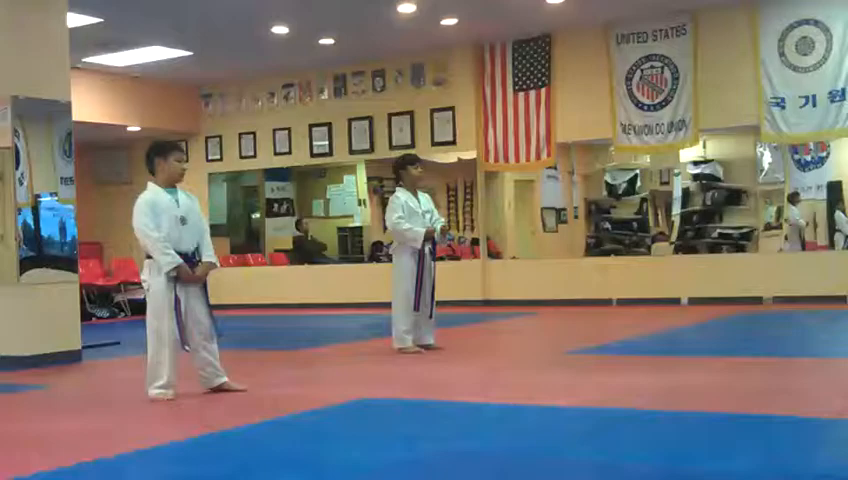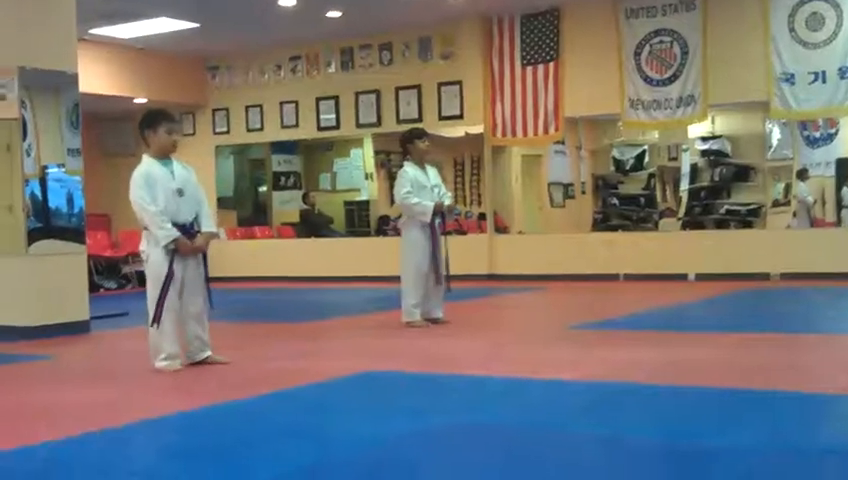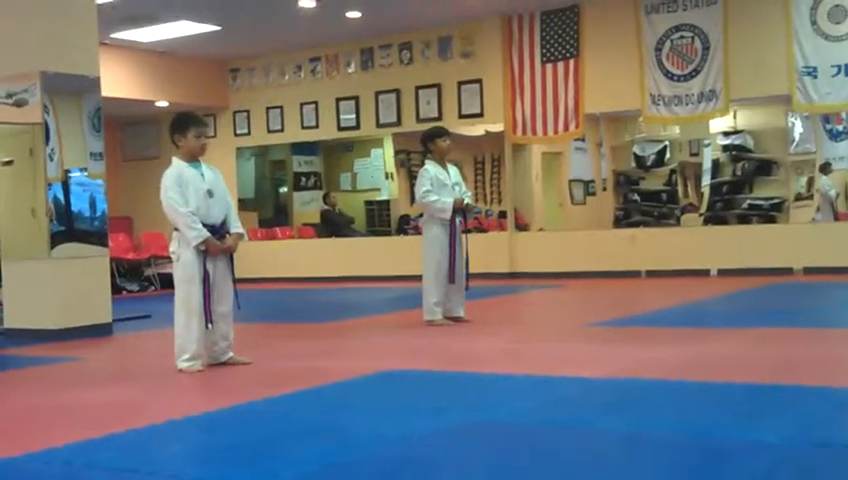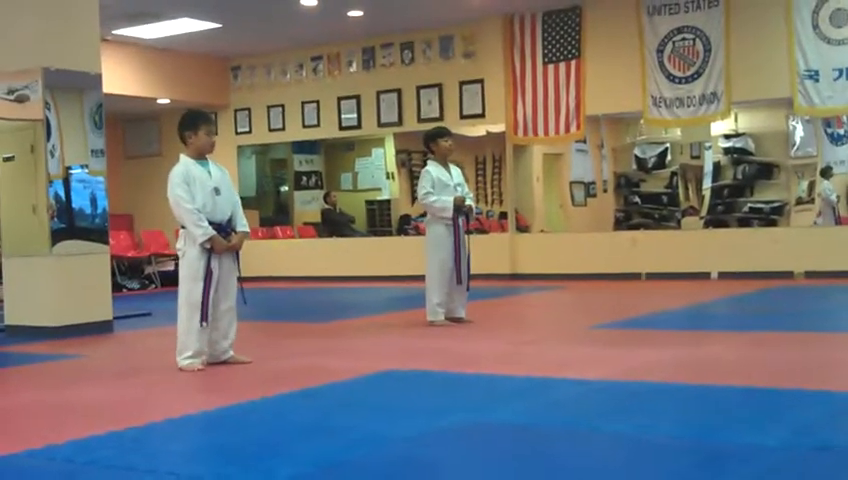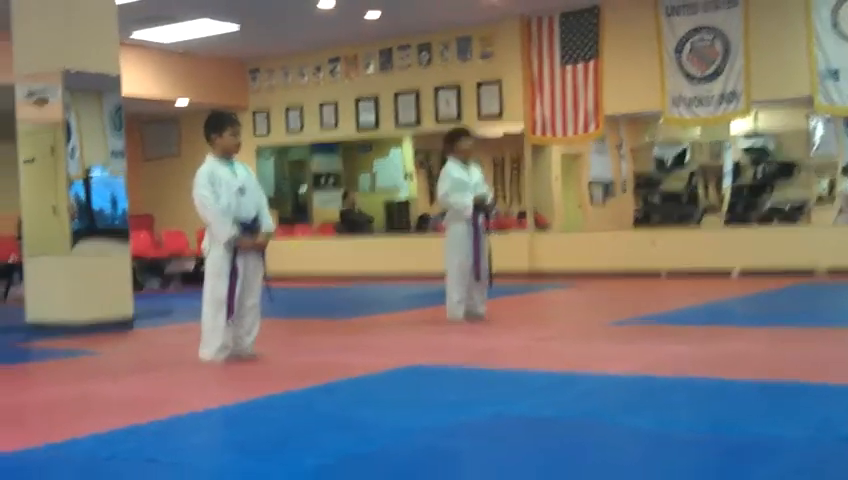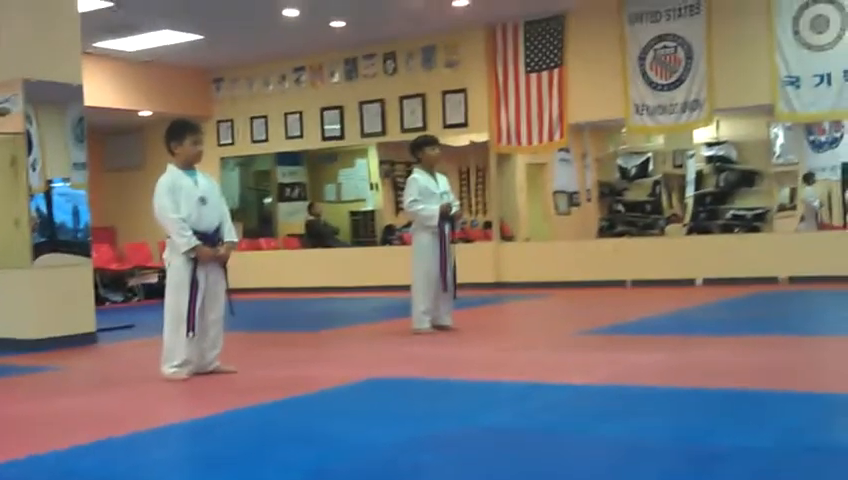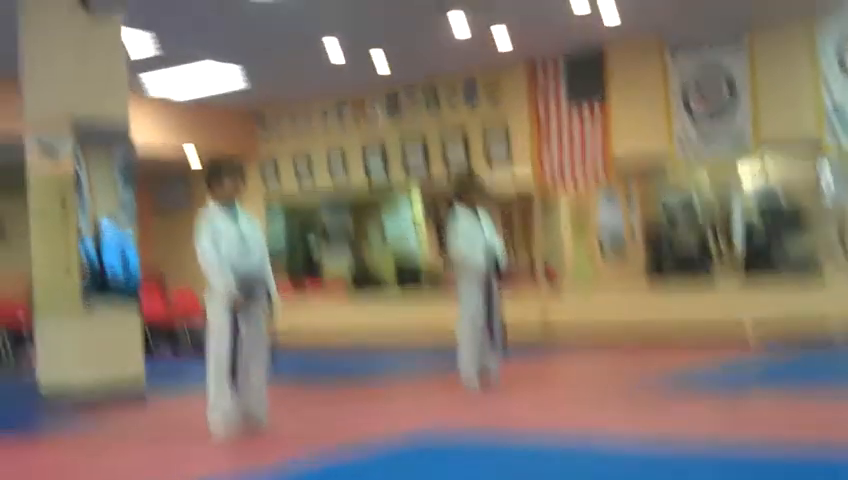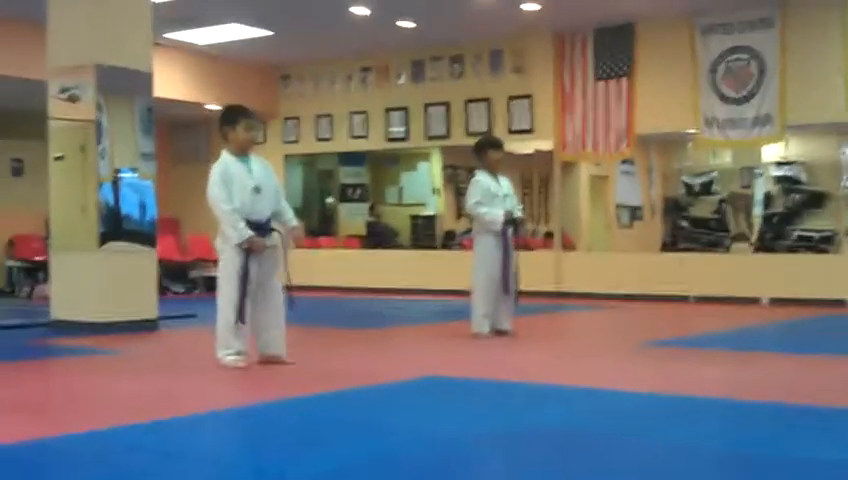
dt=0.5s
person 1, frame 1
left shoulder: (189, 200)
right shoulder: (147, 200)
left elbow: (203, 232)
right elbow: (152, 239)
left wrist: (206, 262)
right wrist: (178, 267)
left hip: (193, 271)
right hip: (163, 273)
left knee: (203, 328)
right knee: (163, 333)
left ankle: (215, 379)
right ankle: (161, 387)
person 1, frame 2
left shoulder: (185, 170)
right shoulder: (143, 173)
left elbow: (201, 202)
right elbow: (148, 212)
left wrist: (206, 233)
right wrist: (176, 240)
left hip: (192, 243)
right hip: (161, 246)
left knee: (196, 302)
right knee: (164, 305)
left ankle: (199, 352)
right ankle: (167, 358)
person 1, frame 3
left shoulder: (212, 172)
right shoulder: (173, 175)
left elbow: (227, 204)
right elbow: (179, 213)
left wrist: (235, 234)
right wrist: (206, 240)
left hip: (220, 243)
right hip: (191, 246)
left knee: (222, 302)
right knee: (191, 304)
left ankle: (221, 353)
right ankle: (189, 358)
person 1, frame 4
left shoulder: (219, 170)
right shoulder: (180, 172)
left elbow: (234, 202)
right elbow: (186, 210)
left wrist: (240, 232)
right wrist: (212, 238)
left hip: (226, 242)
right hip: (198, 244)
left knee: (225, 300)
right knee: (194, 301)
left ankle: (221, 351)
right ankle: (190, 356)
person 1, frame 5
left shoulder: (245, 171)
right shoulder: (207, 172)
left elbow: (260, 201)
right elbow: (210, 209)
left wrist: (265, 231)
right wrist: (235, 237)
left hip: (252, 241)
right hip: (223, 243)
left knee: (249, 297)
right knee: (219, 296)
left ankle: (242, 346)
right ankle: (214, 349)
person 1, frame 6
left shoulder: (208, 181)
right shoulder: (167, 182)
left elbow: (222, 213)
right elbow: (170, 219)
left wrist: (228, 243)
right wrist: (196, 247)
left hip: (214, 253)
right hip: (185, 255)
left knee: (213, 310)
right knee: (181, 310)
left ankle: (207, 361)
right ankle: (176, 365)
person 1, frame 7
left shoulder: (249, 221)
right shoulder: (209, 222)
left elbow: (263, 259)
right elbow: (211, 263)
left wrist: (269, 294)
right wrist: (234, 292)
left hip: (255, 299)
right hip: (226, 301)
left knee: (256, 359)
right knee: (224, 360)
left ankle: (254, 414)
right ankle: (223, 419)
person 1, frame 8
left shoulder: (263, 166)
right shoulder: (221, 169)
left elbow: (277, 199)
right elbow: (222, 208)
left wrist: (291, 224)
right wrist: (247, 238)
left hip: (267, 240)
right hip: (237, 243)
left knee: (271, 296)
right knee: (234, 298)
left ankle: (271, 350)
right ankle: (231, 352)
person 2, frame 1
left shoulder: (425, 198)
right shoulder: (398, 199)
left elbow: (436, 219)
right elbow: (395, 225)
left wrist: (440, 229)
right wrist: (422, 233)
left hip: (425, 253)
right hip: (406, 253)
left knee: (427, 297)
right knee: (406, 297)
left ankle: (424, 339)
right ankle: (404, 341)
person 2, frame 2
left shoulder: (433, 172)
right shoulder: (406, 173)
left elbow: (443, 193)
right elbow: (404, 199)
left wrist: (447, 205)
right wrist: (431, 207)
left hip: (432, 226)
right hip: (415, 227)
left knee: (435, 270)
right knee: (415, 270)
left ankle: (432, 312)
right ankle: (412, 315)
person 2, frame 3
left shoulder: (454, 170)
right shoulder: (427, 171)
left elbow: (463, 192)
right elbow: (423, 197)
left wrist: (466, 204)
right wrist: (451, 204)
left hip: (453, 225)
right hip: (436, 225)
left knee: (456, 269)
right knee: (436, 269)
left ankle: (454, 311)
right ankle: (433, 314)
person 2, frame 4
left shoulder: (456, 171)
right shoulder: (429, 172)
left elbow: (467, 194)
right elbow: (424, 198)
left wrist: (468, 205)
right wrist: (452, 203)
left hip: (457, 225)
right hip: (439, 226)
left knee: (459, 269)
right knee: (440, 269)
left ankle: (455, 311)
right ankle: (436, 314)
person 2, frame 5
left shoulder: (476, 170)
right shoulder: (449, 170)
left elbow: (485, 192)
right elbow: (444, 197)
left wrist: (487, 202)
right wrist: (471, 201)
left hip: (476, 223)
right hip: (459, 224)
left knee: (479, 266)
right knee: (459, 267)
left ankle: (475, 307)
right ankle: (456, 310)
person 2, frame 6
left shoulder: (442, 179)
right shoulder: (415, 179)
left elbow: (452, 202)
right elbow: (410, 206)
left wrist: (454, 212)
right wrist: (437, 211)
left hip: (443, 233)
right hip: (425, 234)
left knee: (445, 277)
right knee: (425, 277)
left ankle: (441, 319)
right ankle: (422, 322)
person 2, frame 7
left shoulder: (485, 219)
right shoulder: (459, 221)
left elbow: (496, 245)
right elbow: (457, 251)
left wrist: (500, 259)
right wrist: (483, 261)
left hip: (489, 281)
right hip: (472, 281)
left knee: (492, 325)
right knee: (471, 327)
left ankle: (489, 370)
right ankle: (470, 374)
person 2, frame 8
left shoulder: (505, 181)
right shoulder: (478, 181)
left elbow: (514, 206)
right elbow: (472, 207)
left wrist: (516, 216)
right wrist: (499, 217)
left hip: (505, 236)
right hip: (487, 236)
left knee: (506, 280)
right knee: (486, 280)
left ankle: (501, 323)
right ankle: (481, 326)
